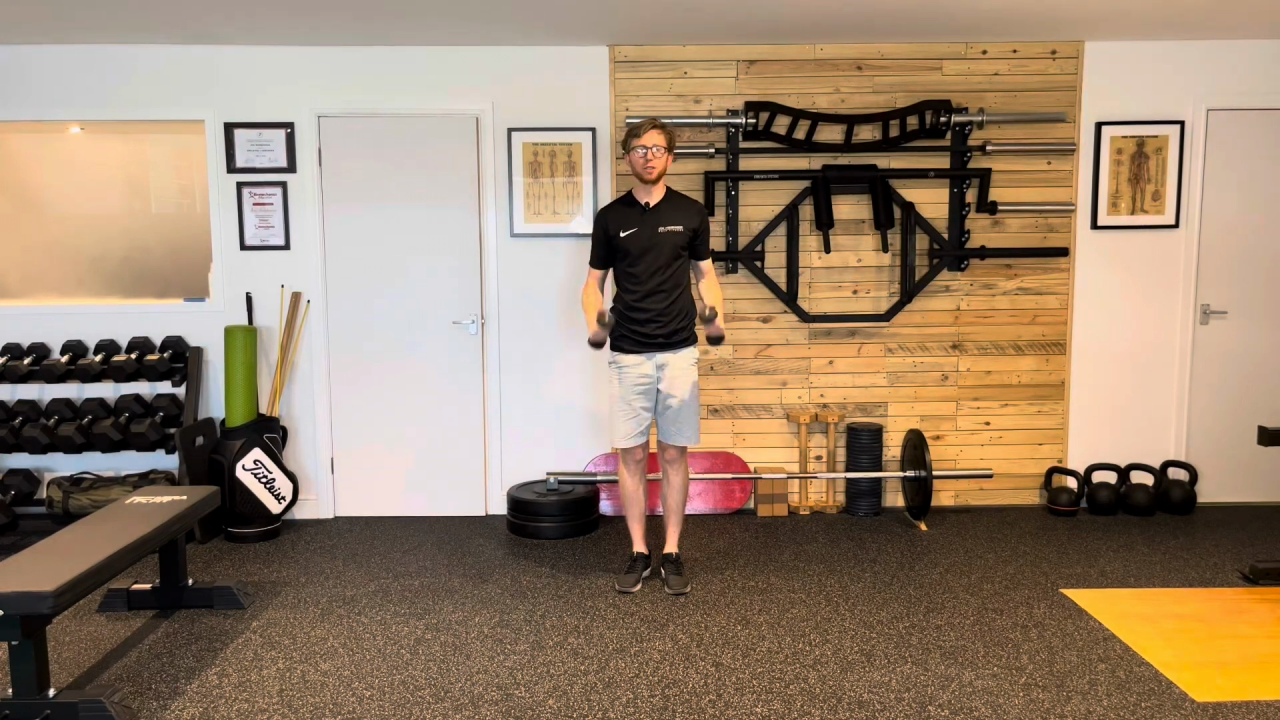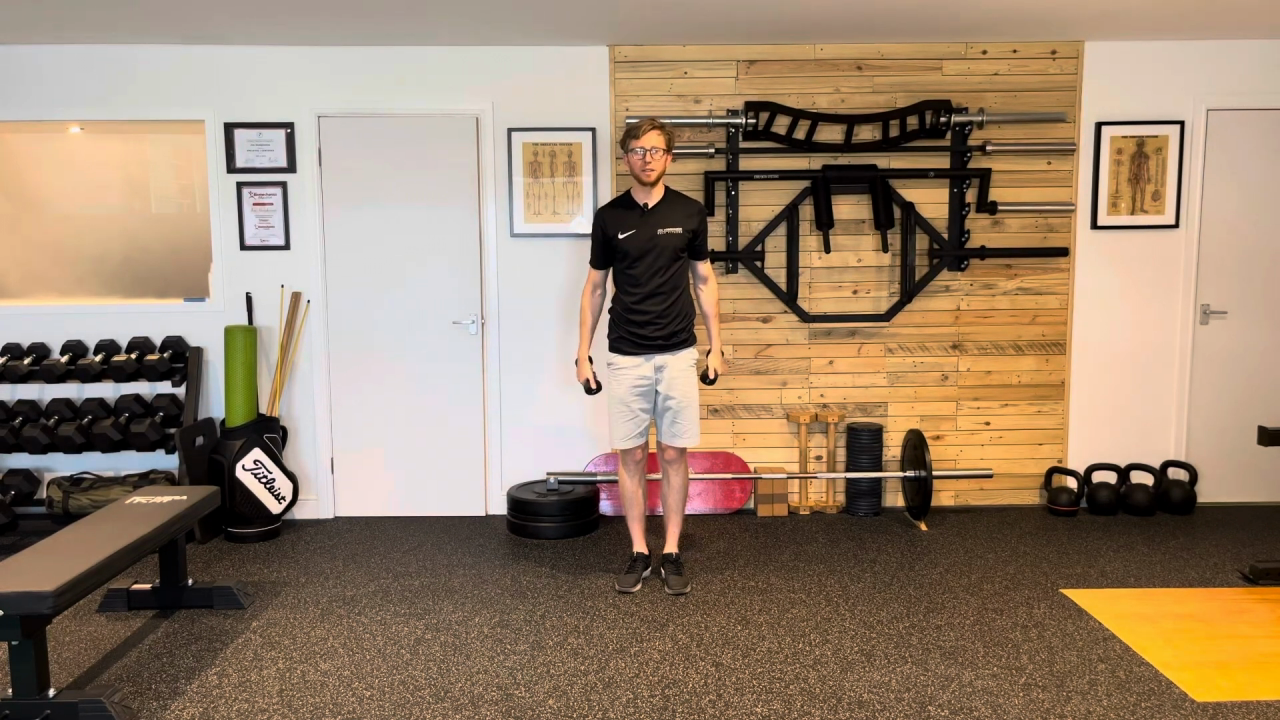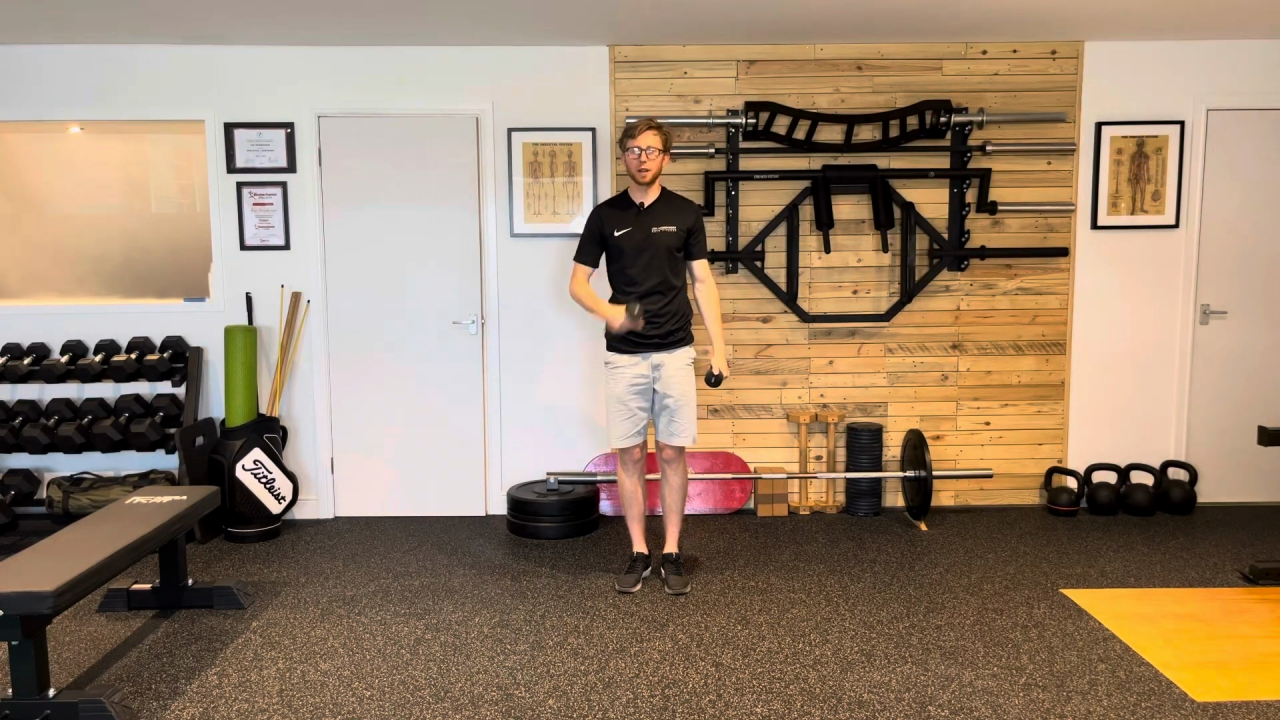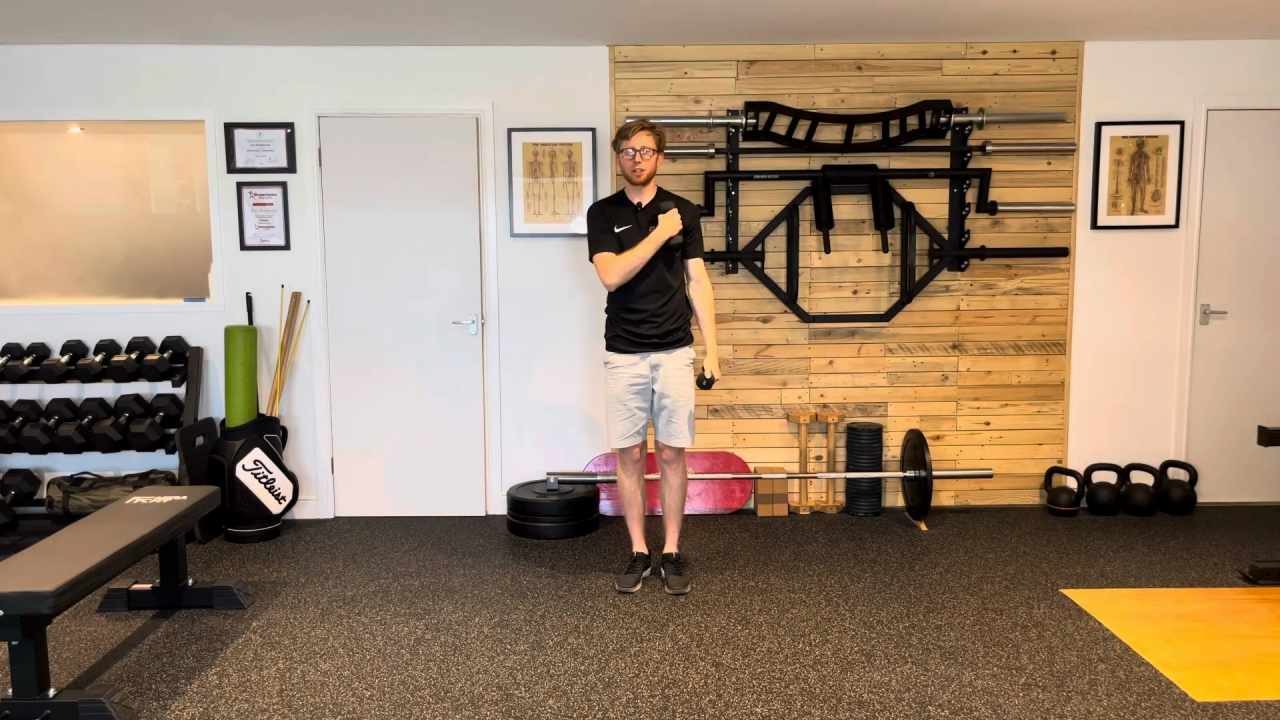
dt=0.5s
person 1, frame 1
left shoulder: (691, 212)
right shoulder: (610, 216)
left elbow: (705, 274)
right elbow: (594, 282)
left wrist: (714, 314)
right wrist: (592, 320)
left hip: (679, 352)
right hip: (627, 354)
left knee: (675, 452)
right knee: (631, 454)
left ankle: (671, 553)
right ankle: (638, 552)
person 1, frame 2
left shoulder: (690, 212)
right shoulder: (609, 216)
left elbow: (704, 280)
right elbow: (594, 287)
left wrist: (716, 345)
right wrist: (582, 352)
left hip: (678, 353)
right hip: (626, 356)
left knee: (674, 454)
right knee: (631, 456)
left ankle: (672, 553)
right ankle: (639, 552)
person 1, frame 3
left shoulder: (686, 212)
right shoulder: (605, 215)
left elbow: (703, 281)
right elbow: (577, 283)
left wrist: (719, 346)
right wrist: (605, 310)
left hip: (675, 352)
right hip: (624, 354)
left knee: (673, 452)
right knee: (630, 454)
left ankle: (672, 553)
right ankle: (639, 552)
person 1, frame 4
left shoulder: (684, 210)
right shoulder: (603, 213)
left elbow: (698, 281)
right elbow: (611, 275)
left wrist: (712, 348)
right wrist: (658, 233)
left hip: (674, 352)
right hip: (624, 354)
left knee: (672, 453)
right knee: (629, 455)
left ankle: (671, 552)
right ankle: (638, 552)
